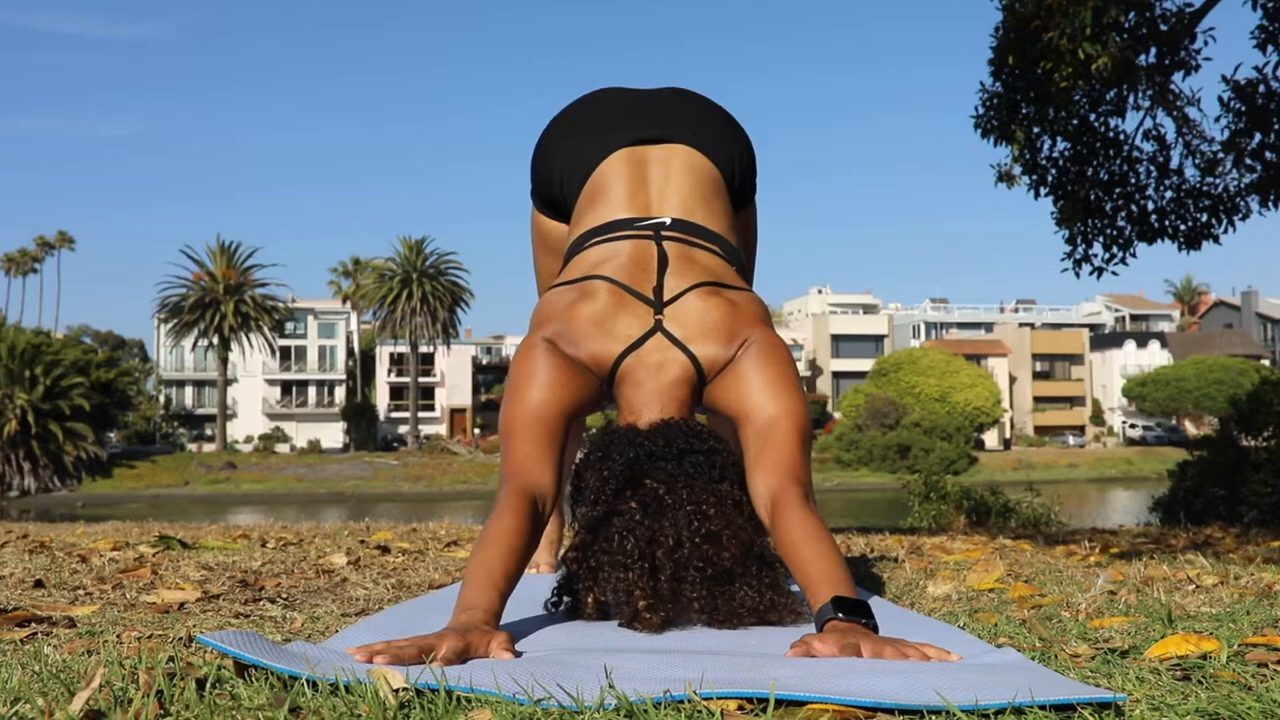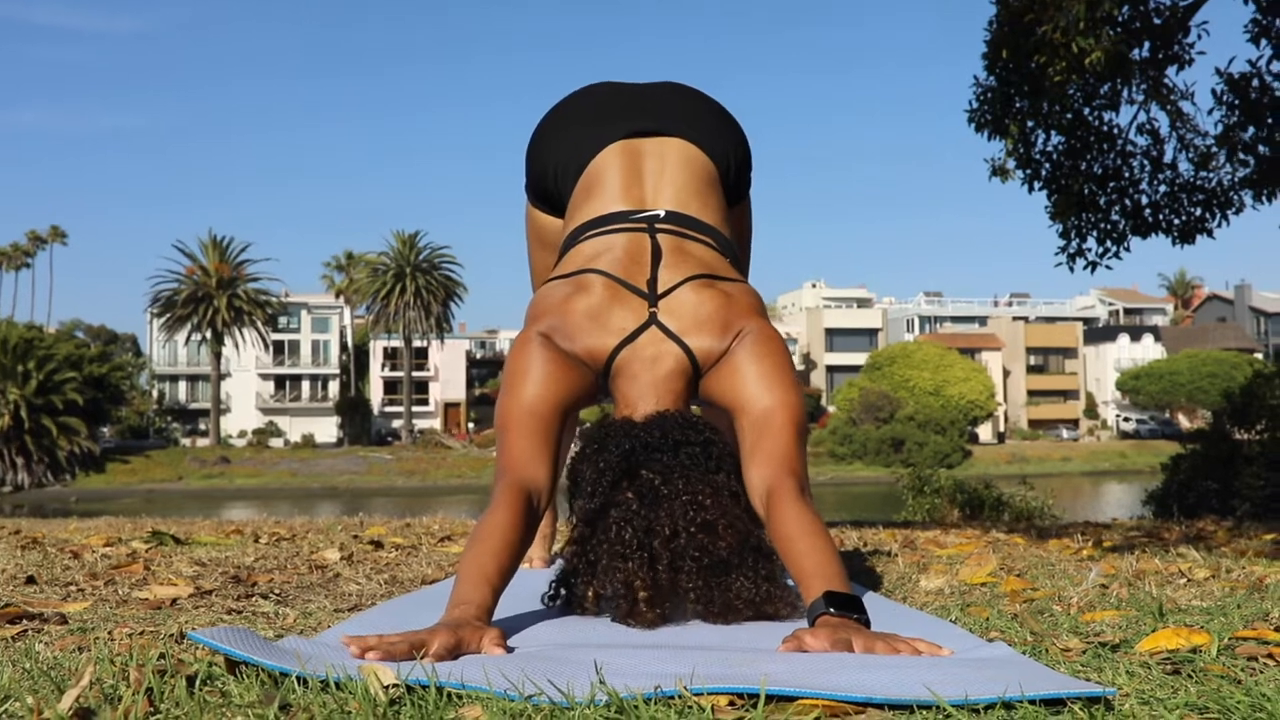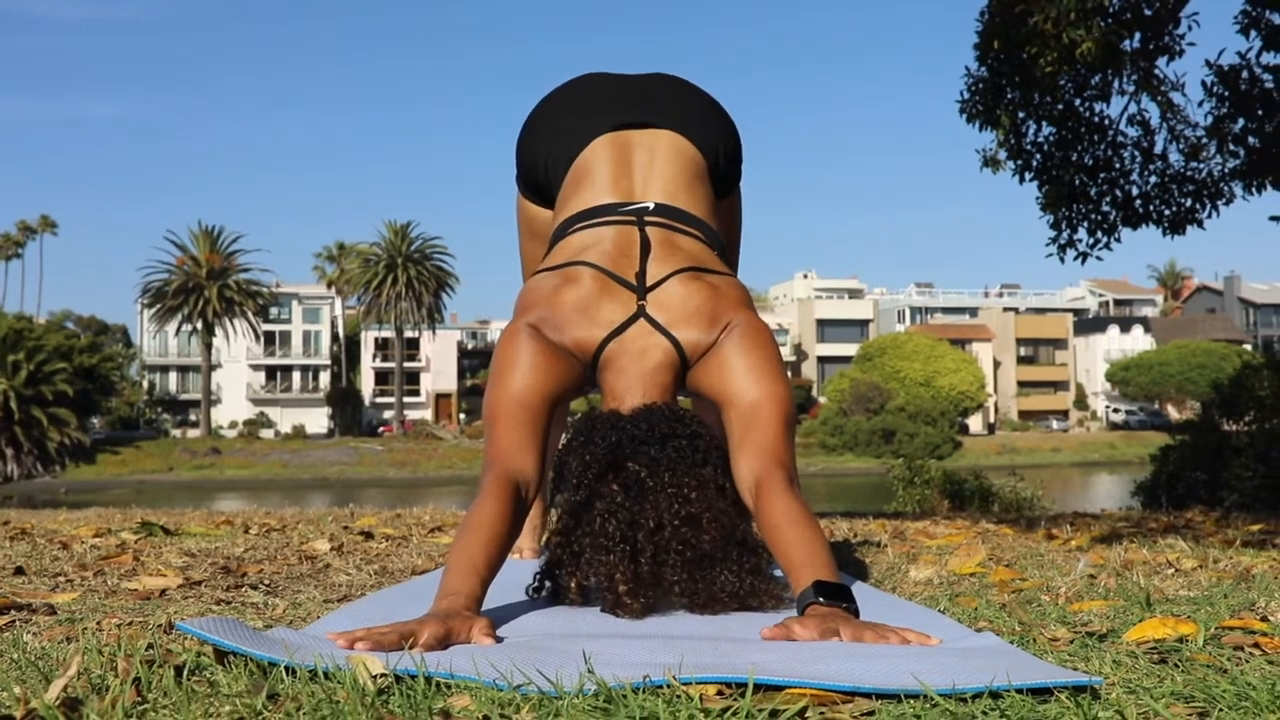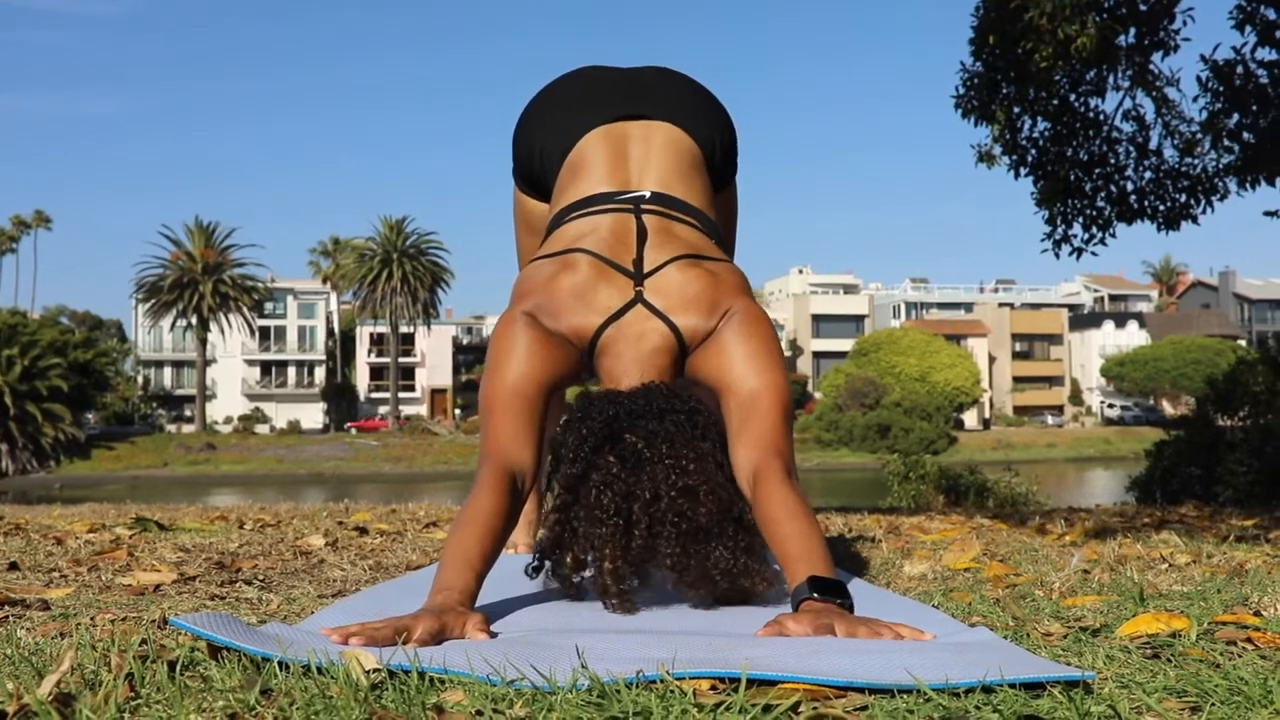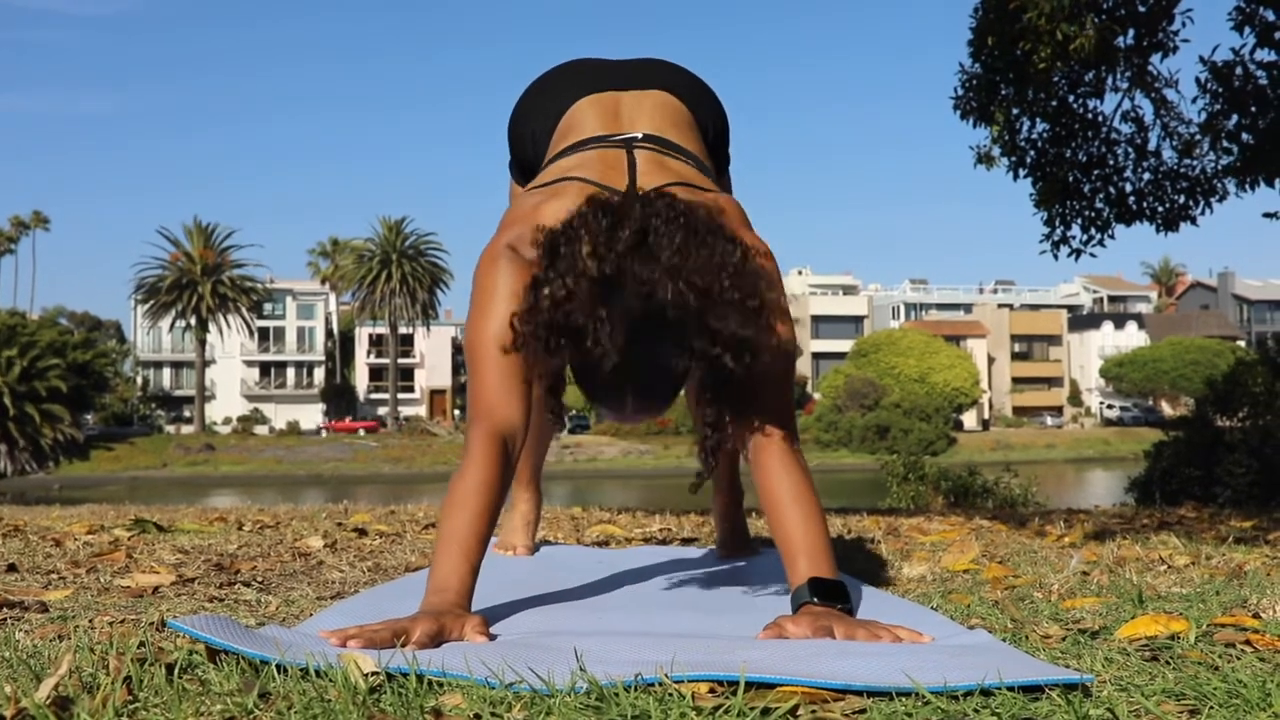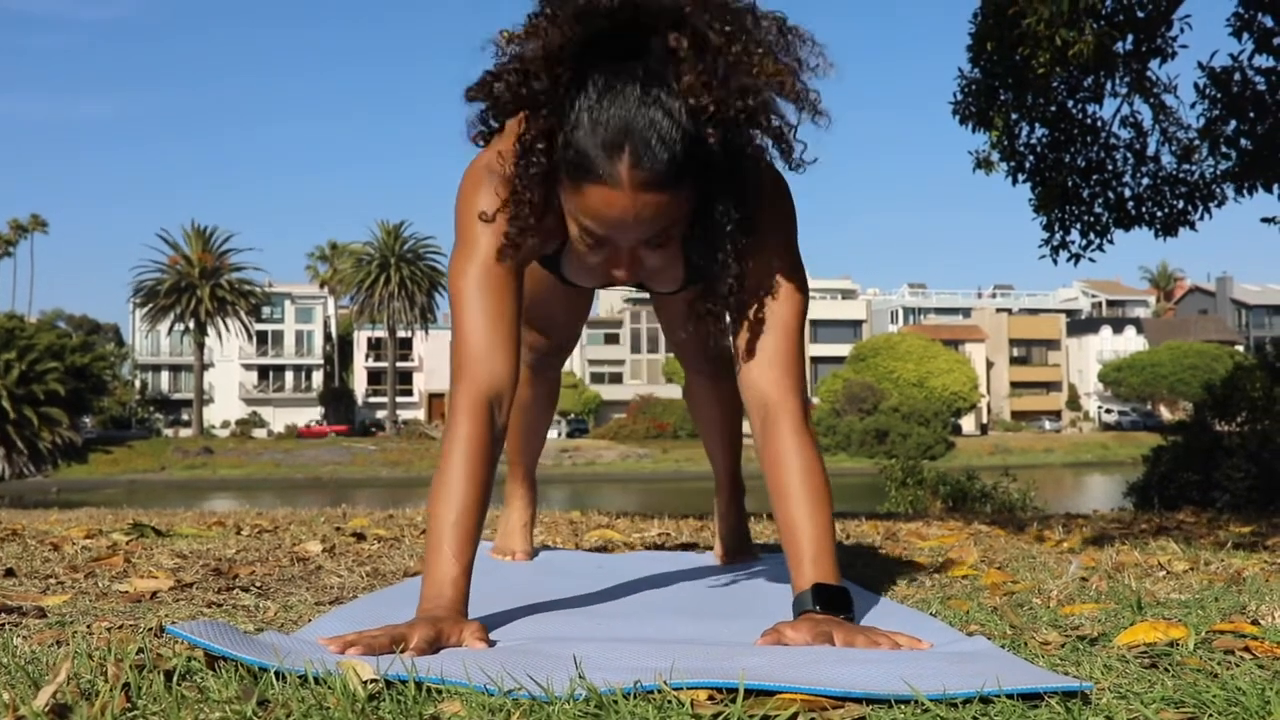
dt=0.5s
person 1, frame 1
left shoulder: (746, 356)
right shoulder: (556, 355)
left elbow: (787, 496)
right elbow: (521, 496)
left wrist: (844, 618)
right ankle: (551, 537)
person 1, frame 2
left shoulder: (742, 346)
right shoulder: (553, 347)
left elbow: (783, 489)
right elbow: (516, 490)
left wrist: (836, 614)
left ankle: (728, 539)
right ankle: (542, 536)
person 1, frame 3
left shoulder: (729, 340)
right shoulder: (542, 340)
left elbow: (772, 482)
right elbow: (505, 481)
left wrist: (827, 602)
left ankle: (722, 525)
right ankle: (535, 518)
person 1, frame 4
left shoulder: (727, 325)
right shoulder: (540, 325)
left elbow: (769, 472)
right elbow: (500, 472)
left wrist: (819, 596)
right wrist: (447, 603)
left ankle: (711, 512)
right ankle: (531, 506)
person 1, frame 5
left shoulder: (733, 255)
right shoulder: (522, 256)
left elbow: (772, 433)
right elbow: (489, 437)
left wrist: (821, 599)
right wrist: (443, 605)
left knee: (726, 358)
right knee: (528, 358)
left ankle: (727, 501)
right ankle: (525, 498)
person 1, frame 6
left shoulder: (750, 195)
right shoulder: (505, 181)
left elbow: (777, 402)
right elbow: (478, 397)
left wrist: (822, 601)
right wrist: (441, 606)
right hip: (552, 213)
left knee: (706, 353)
right knee: (539, 348)
left ankle: (728, 500)
right ankle: (520, 495)
